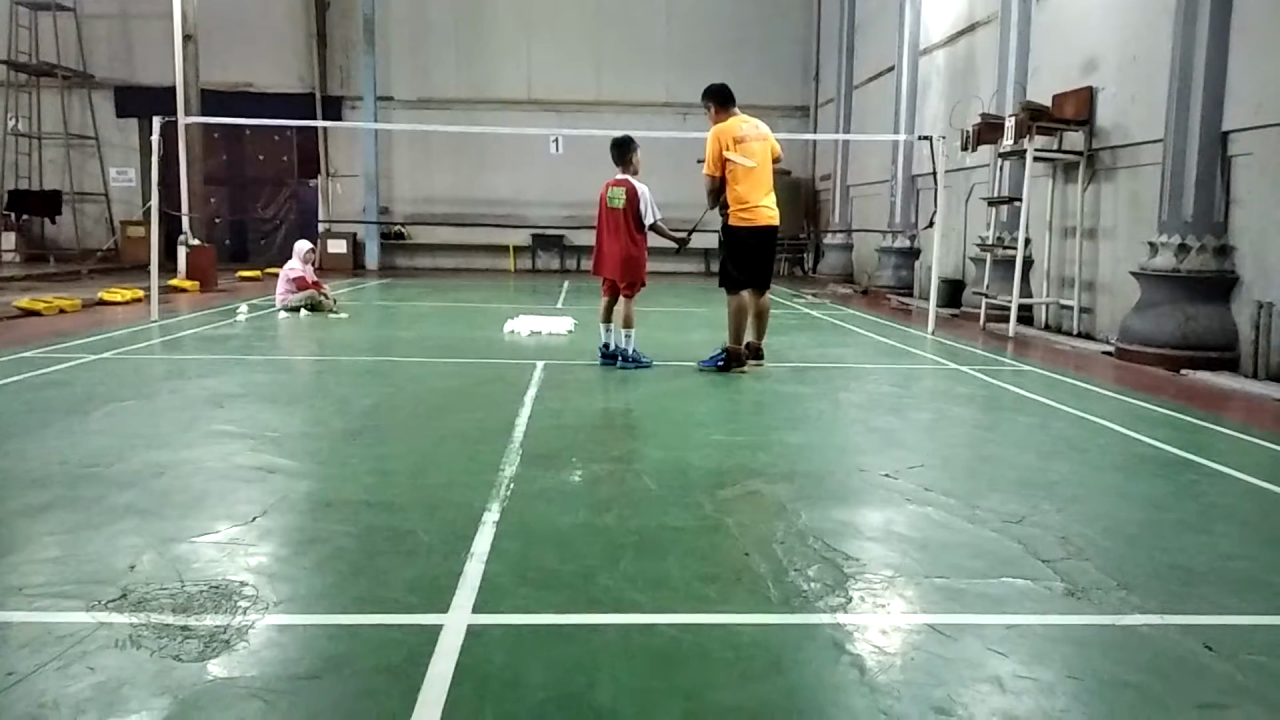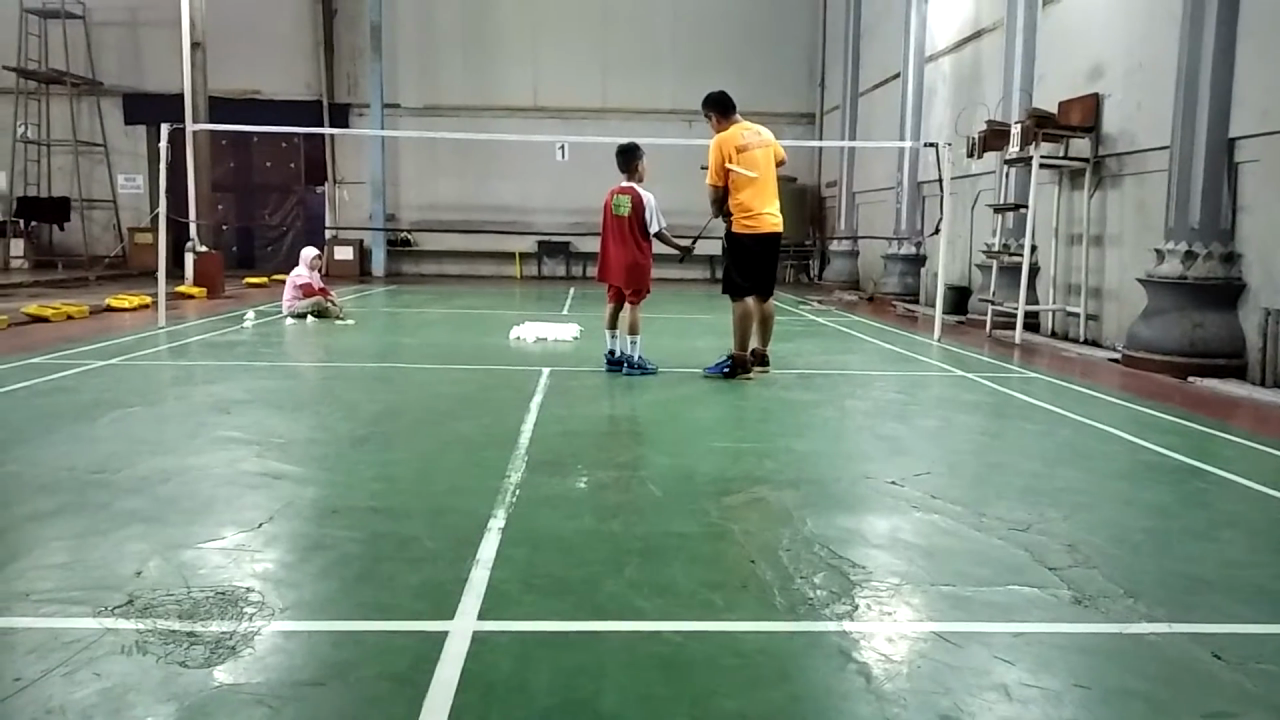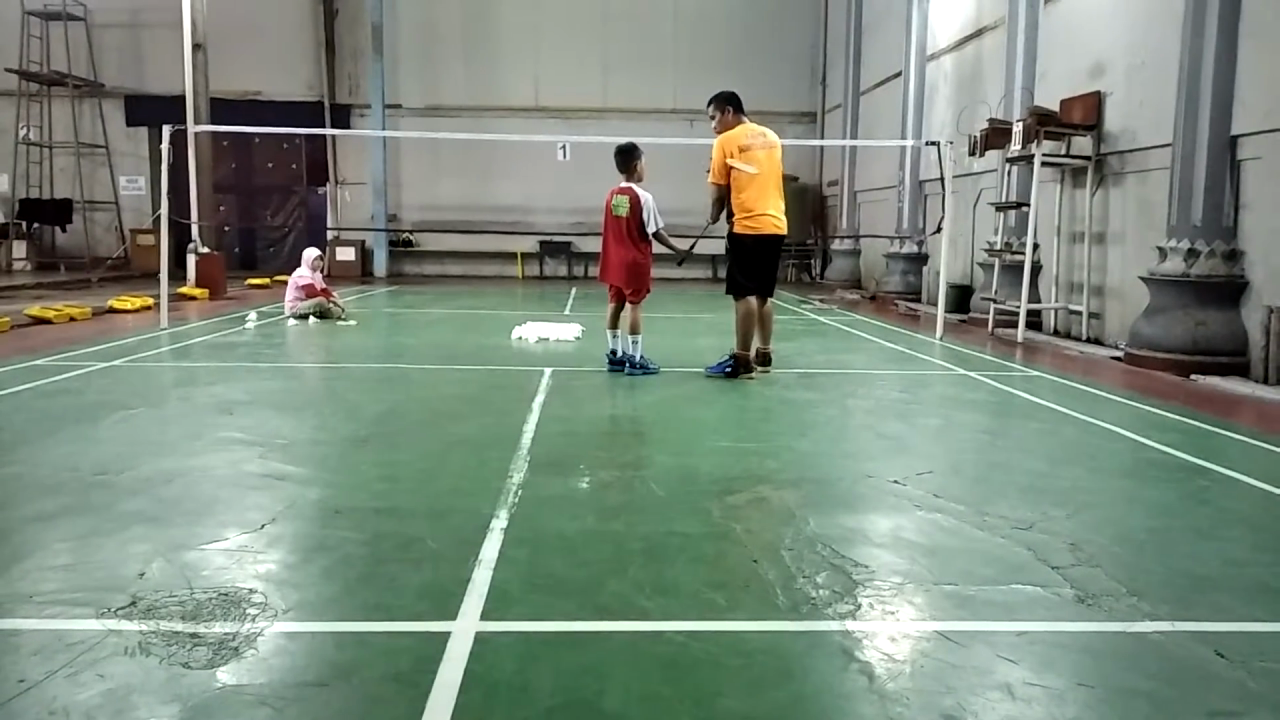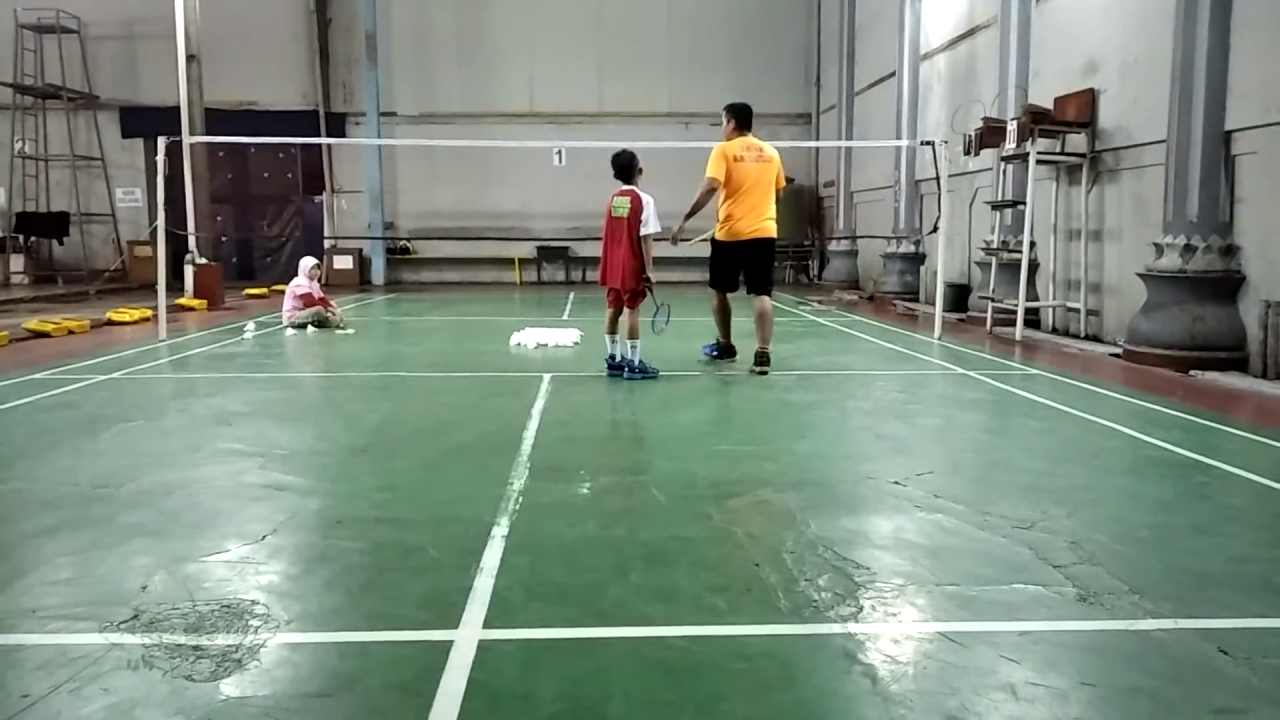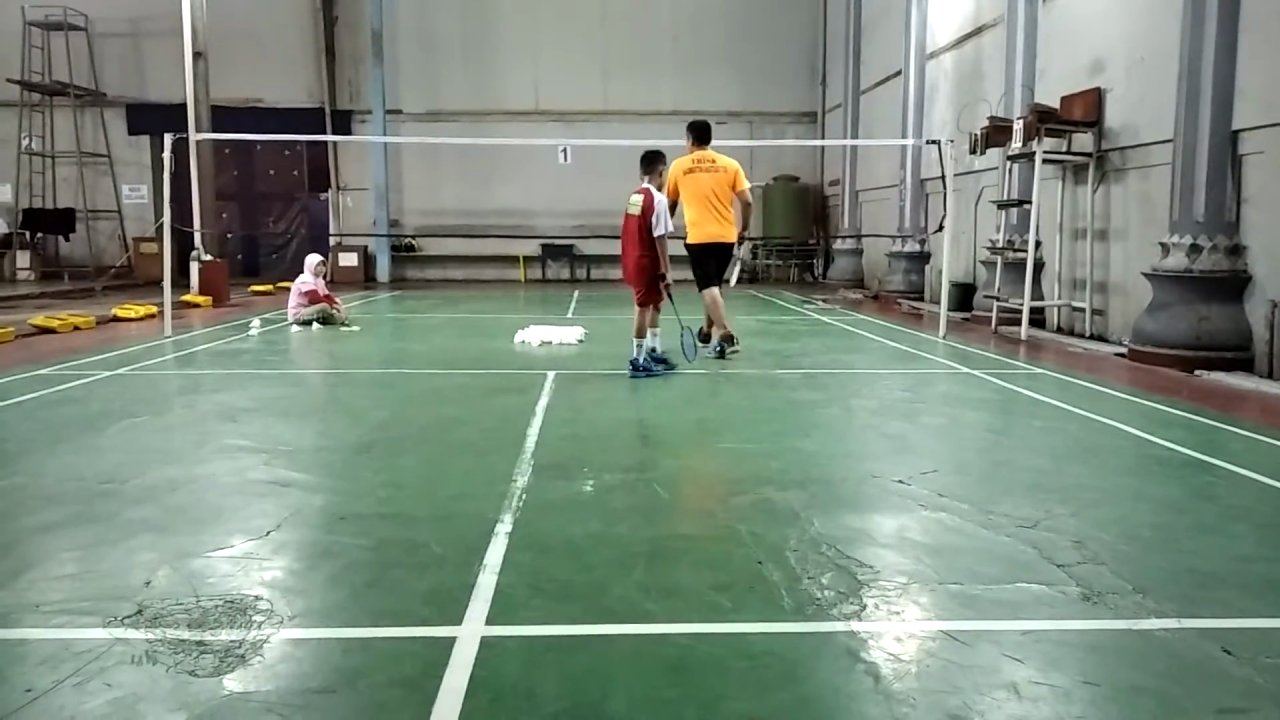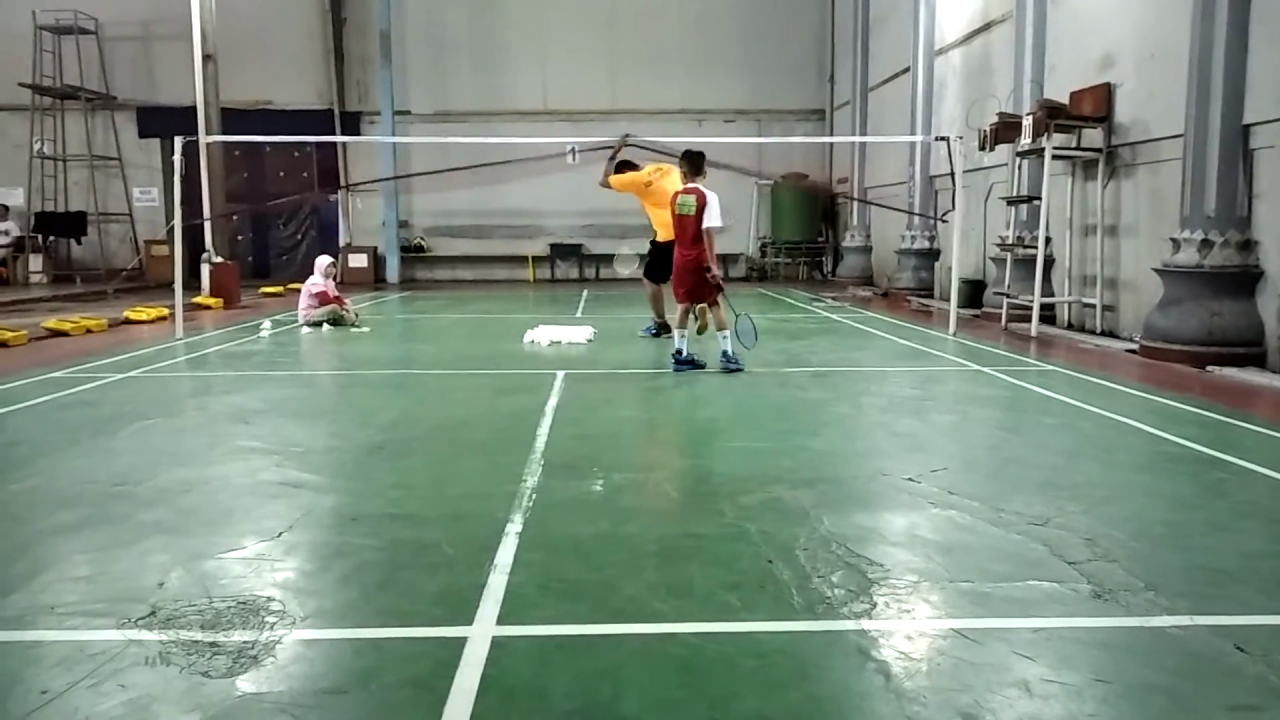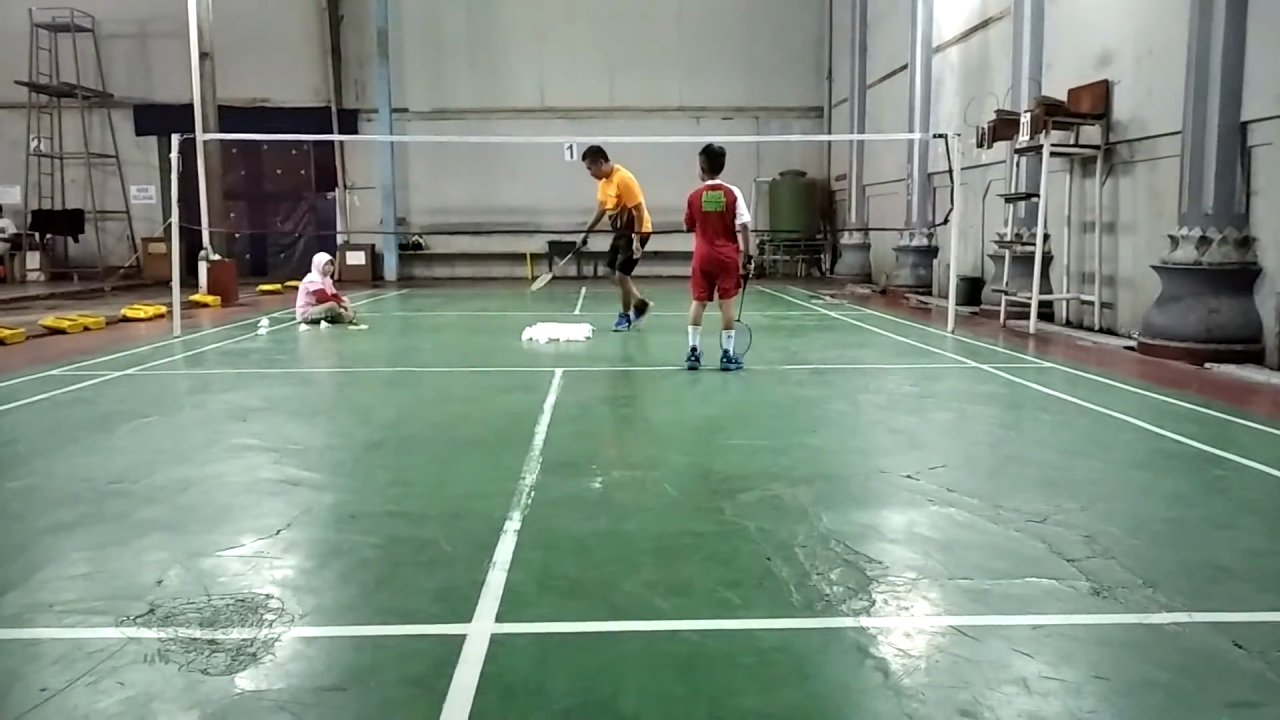
dt=0.7s
person 1, frame 1
left shoulder: (720, 132)
right shoulder: (761, 127)
left elbow: (713, 182)
right elbow: (777, 156)
left wrist: (714, 202)
left hip: (742, 219)
right hip: (769, 217)
left knee: (737, 287)
right knee: (759, 287)
left ankle: (734, 354)
right ankle: (755, 348)
person 1, frame 2
left shoulder: (722, 141)
right shoulder: (764, 133)
left elbow: (716, 192)
right elbow: (781, 160)
left wrist: (718, 211)
left hip: (745, 227)
right hip: (772, 224)
left knee: (742, 294)
right knee: (763, 294)
left ankle: (740, 361)
right ankle: (761, 355)
person 1, frame 3
left shoulder: (726, 141)
right shoulder: (771, 137)
left elbow: (719, 191)
left wrist: (714, 216)
left hip: (748, 227)
right hip: (776, 225)
left knee: (744, 294)
right knee: (763, 294)
left ankle: (742, 360)
right ankle: (763, 354)
person 1, frame 4
left shoulder: (724, 150)
right shoulder: (771, 153)
left elbow: (710, 187)
right elbow: (777, 191)
left wrist: (684, 220)
left hip: (731, 233)
right hip: (764, 232)
left knee: (719, 291)
right knee: (761, 294)
left ankle: (725, 345)
right ankle: (763, 354)
person 1, frame 5
left shoulder: (680, 166)
right shoulder: (730, 164)
left elbow: (671, 204)
right elbow: (746, 201)
right wrist: (743, 229)
left hip: (699, 237)
right hip: (726, 237)
left knee: (709, 289)
right knee: (713, 285)
left ankle: (727, 337)
right ankle: (709, 331)
person 1, frame 6
left shoulder: (635, 179)
right shoulder: (668, 169)
left elbow: (604, 182)
left wrist: (613, 155)
left hip: (669, 236)
left knee: (650, 279)
left ankle: (662, 325)
person 1, frame 7
left shoulder: (623, 178)
right shoulder: (602, 181)
left elbow: (639, 210)
right elbow: (602, 208)
left wrist: (637, 239)
right wrist: (587, 232)
left hip: (636, 232)
right hip: (619, 231)
left knee: (621, 274)
right knee: (613, 270)
left ankle: (627, 314)
right ankle: (640, 302)
person 2, frame 1
left shoulder: (607, 188)
right shoulder: (639, 189)
left elbow: (605, 223)
right elbow: (652, 223)
right wrist: (675, 239)
left hip: (609, 254)
right hip: (630, 255)
left knee: (609, 298)
right knee: (627, 299)
left ankle: (608, 348)
right ankle: (627, 353)
person 2, frame 2
left shoulder: (611, 195)
right shoulder: (644, 197)
left elbow: (609, 230)
right elbow: (657, 232)
right wrist: (680, 248)
left hip: (614, 261)
right hip: (636, 262)
left knee: (614, 304)
right knee: (633, 306)
left ankle: (613, 354)
right ankle: (633, 359)
person 2, frame 3
left shoulder: (612, 195)
right shoulder: (643, 197)
left elbow: (611, 230)
right elbow: (655, 232)
right wrist: (677, 250)
left hip: (615, 261)
right hip: (635, 261)
left knee: (615, 304)
right knee: (634, 306)
left ankle: (615, 354)
right ankle: (635, 359)
person 2, frame 4
left shoulder: (613, 199)
right shoulder: (643, 200)
left elbow: (610, 234)
right elbow: (645, 238)
right wrist: (648, 270)
left hip: (613, 266)
right hip: (632, 267)
left knee: (613, 310)
right knee: (631, 311)
left ankle: (614, 360)
right ankle: (633, 364)
person 2, frame 5
left shoulder: (634, 196)
right shoulder: (658, 199)
right elbow: (660, 238)
right wrist: (665, 271)
left hip: (633, 262)
right hip: (648, 263)
left knee: (653, 304)
right knee: (644, 308)
left ankle: (653, 351)
right ankle: (638, 363)
person 2, frame 6
left shoulder: (676, 197)
right shoulder: (708, 197)
right elbow: (708, 232)
right wrist: (712, 264)
left hip: (680, 259)
right hip: (700, 260)
left knee: (684, 305)
right knee: (714, 304)
left ankle: (680, 355)
right ankle: (726, 354)
person 2, frame 7
left shoulder: (695, 195)
right shoulder: (733, 193)
left elbow: (689, 227)
right elbow: (744, 226)
right wrist: (748, 256)
left hip: (703, 257)
right hip: (727, 257)
left knee: (698, 301)
right knee: (726, 303)
left ankle: (693, 351)
right ankle: (728, 354)
